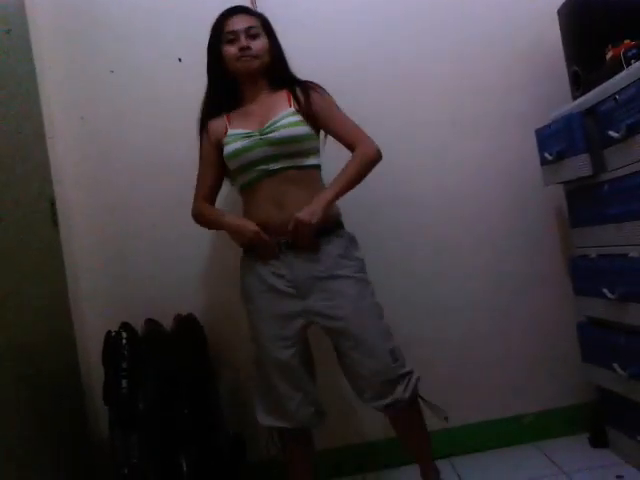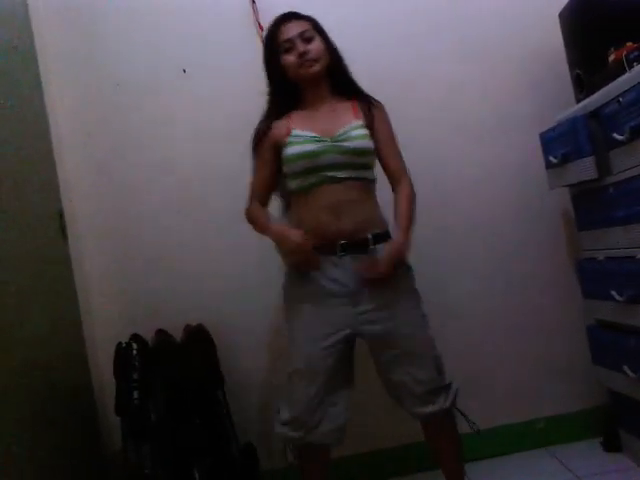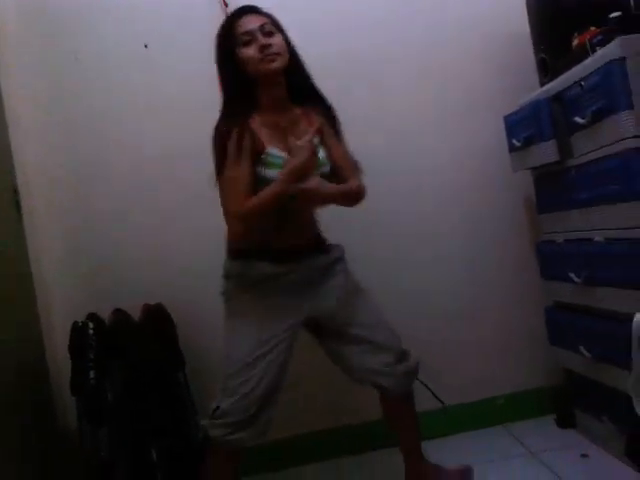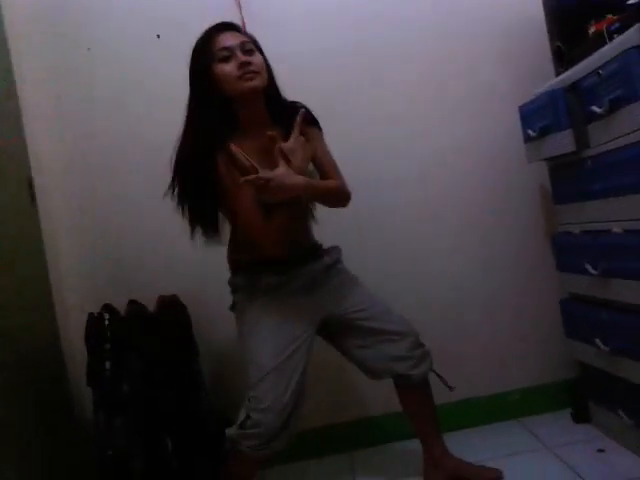
dt=0.4s
person 1, frame 1
left shoulder: (304, 96)
right shoulder: (218, 126)
left elbow: (367, 150)
right elbow: (201, 206)
left wrist: (321, 202)
right wrist: (231, 222)
left hip: (328, 253)
right hip: (265, 269)
left knee: (383, 370)
right knee: (286, 394)
person 1, frame 2
left shoulder: (367, 109)
right shoulder: (277, 128)
left elbow: (403, 184)
right elbow: (254, 203)
left wrist: (400, 241)
right wrist: (277, 231)
left hip: (376, 262)
right hip: (314, 273)
left knee: (424, 383)
right knee: (308, 401)
person 1, frame 3
left shoulder: (316, 113)
right shoulder: (236, 129)
left elbow: (357, 187)
right elbow: (241, 219)
left wrist: (323, 192)
right wrist: (295, 171)
left hip: (321, 266)
right hip: (260, 279)
left knee: (391, 363)
right knee: (241, 404)
person 1, frame 4
left shoulder: (297, 121)
right shoulder: (220, 152)
left elbow: (341, 193)
right elbow: (266, 241)
left wrist: (299, 185)
right wrist: (291, 174)
left hip: (321, 269)
right hip: (266, 289)
left knee: (405, 348)
right knee: (269, 410)
